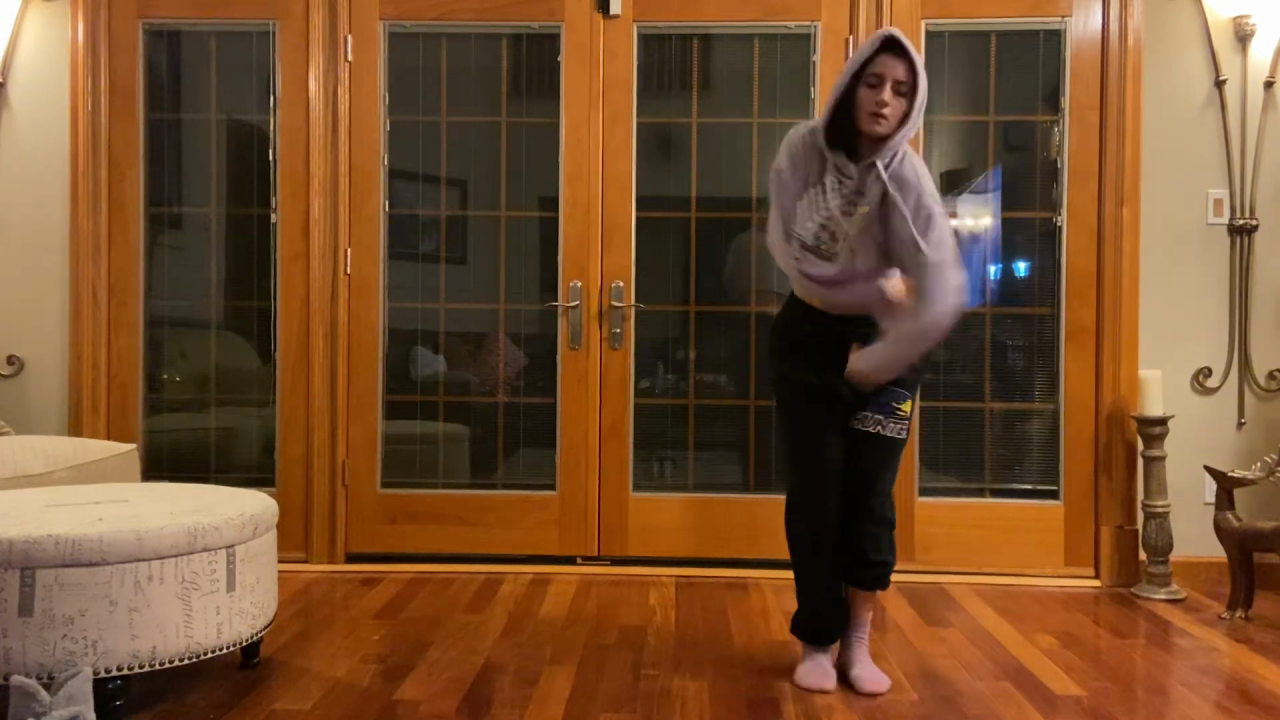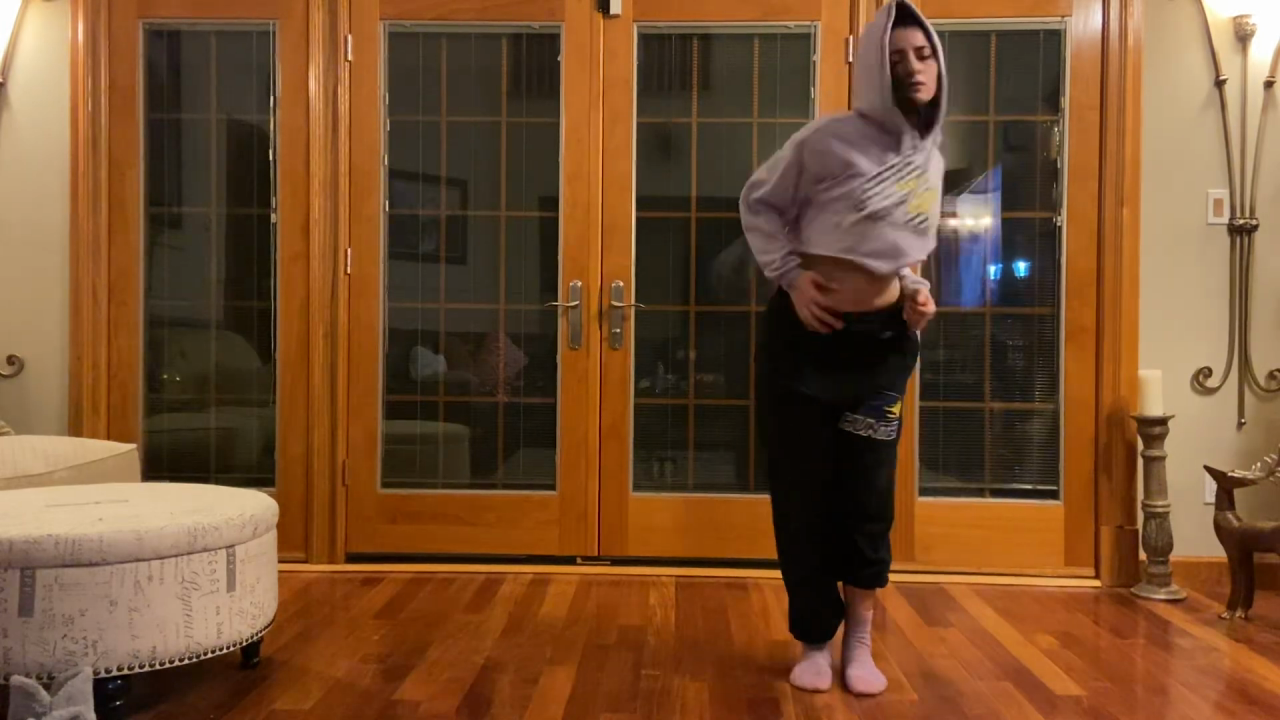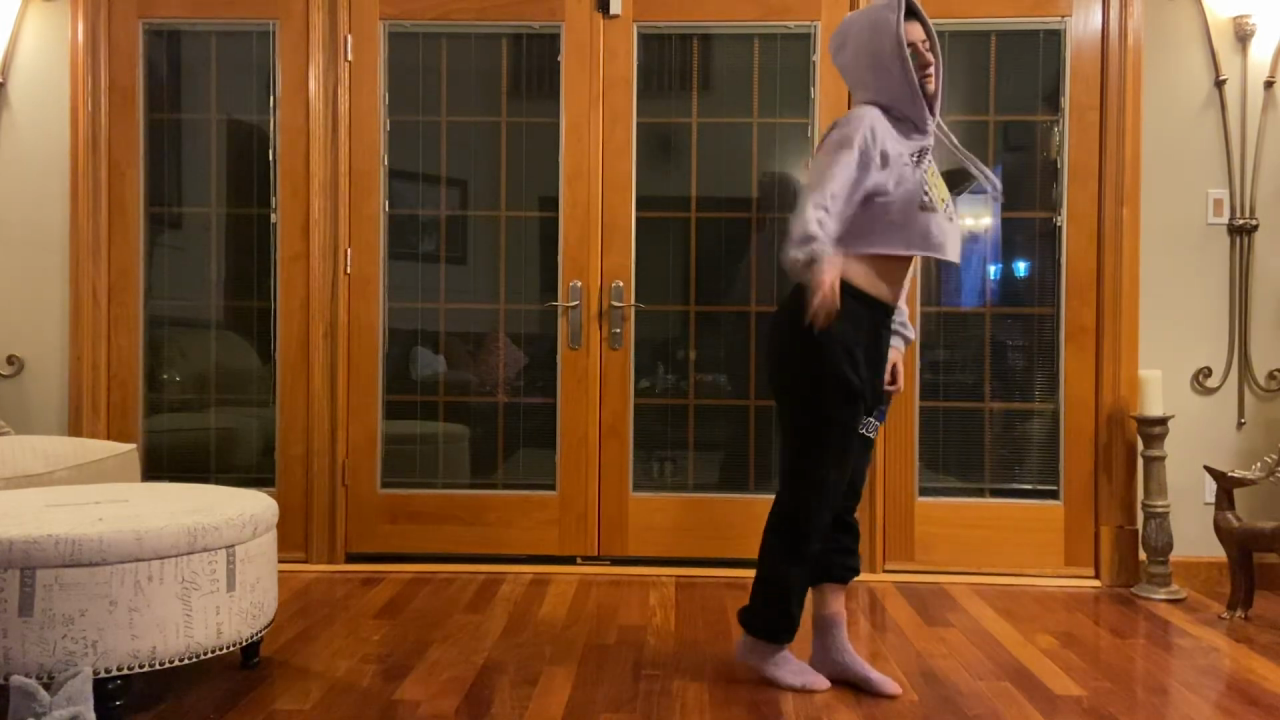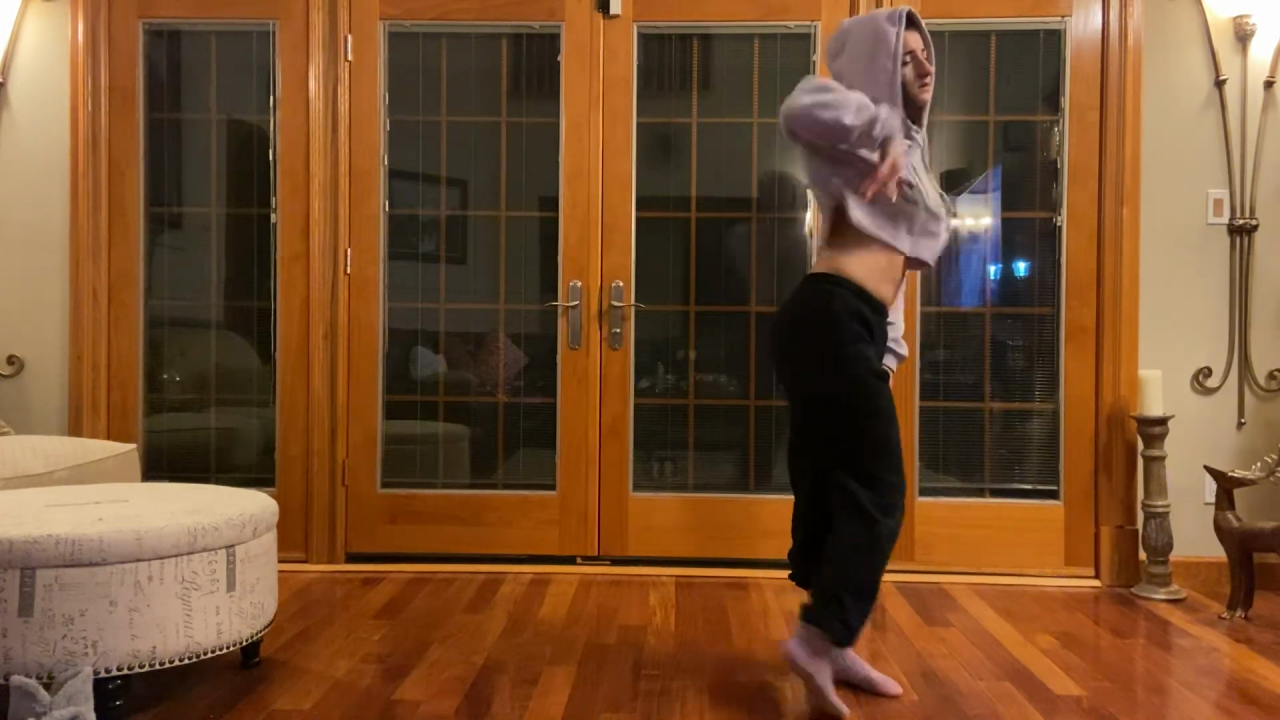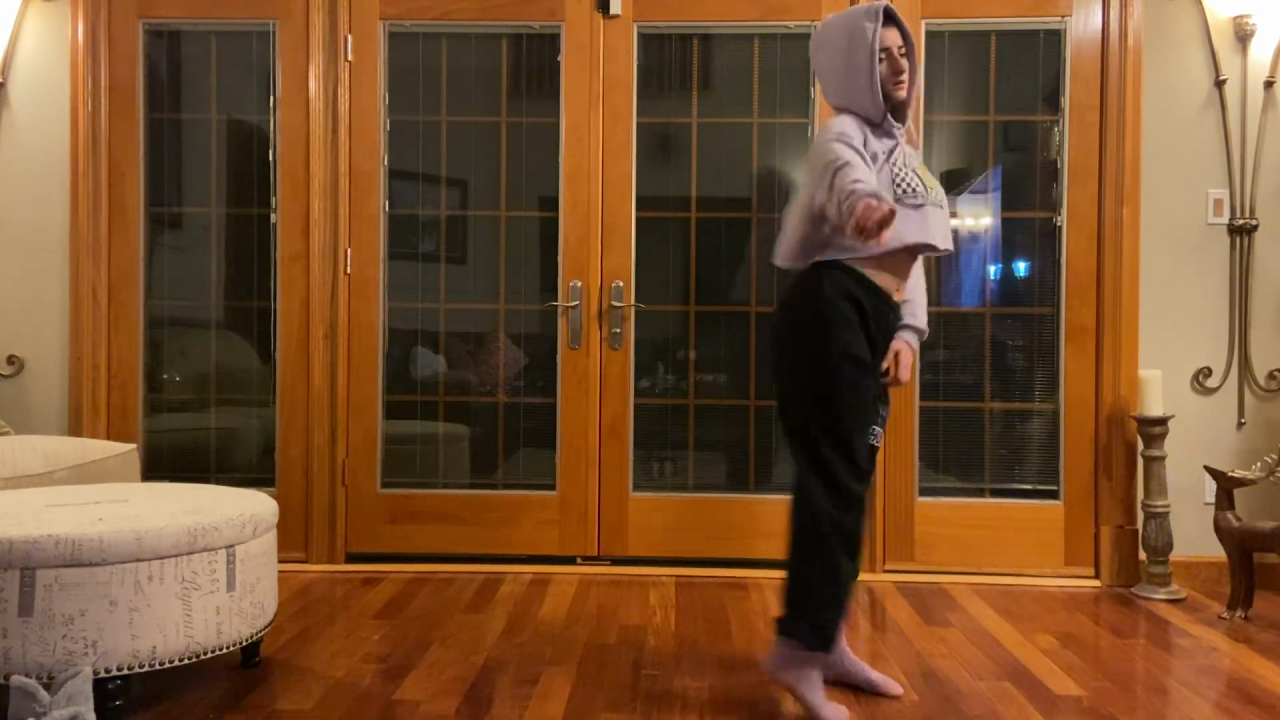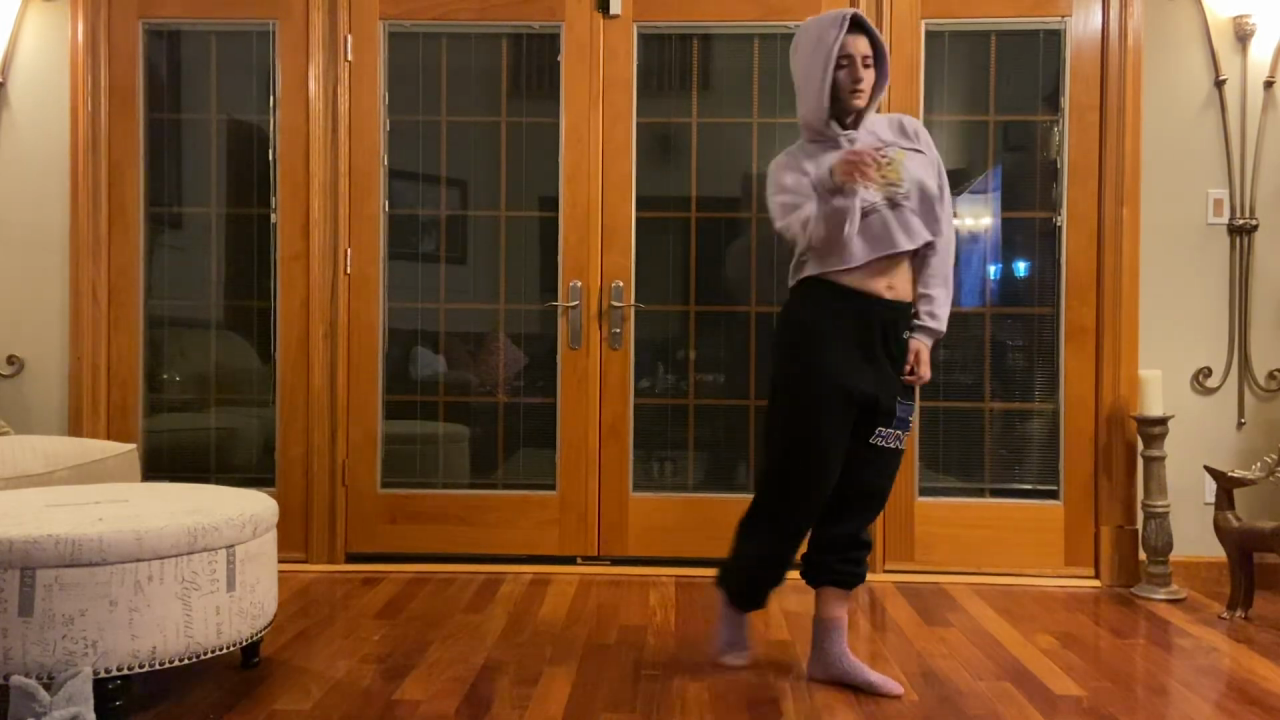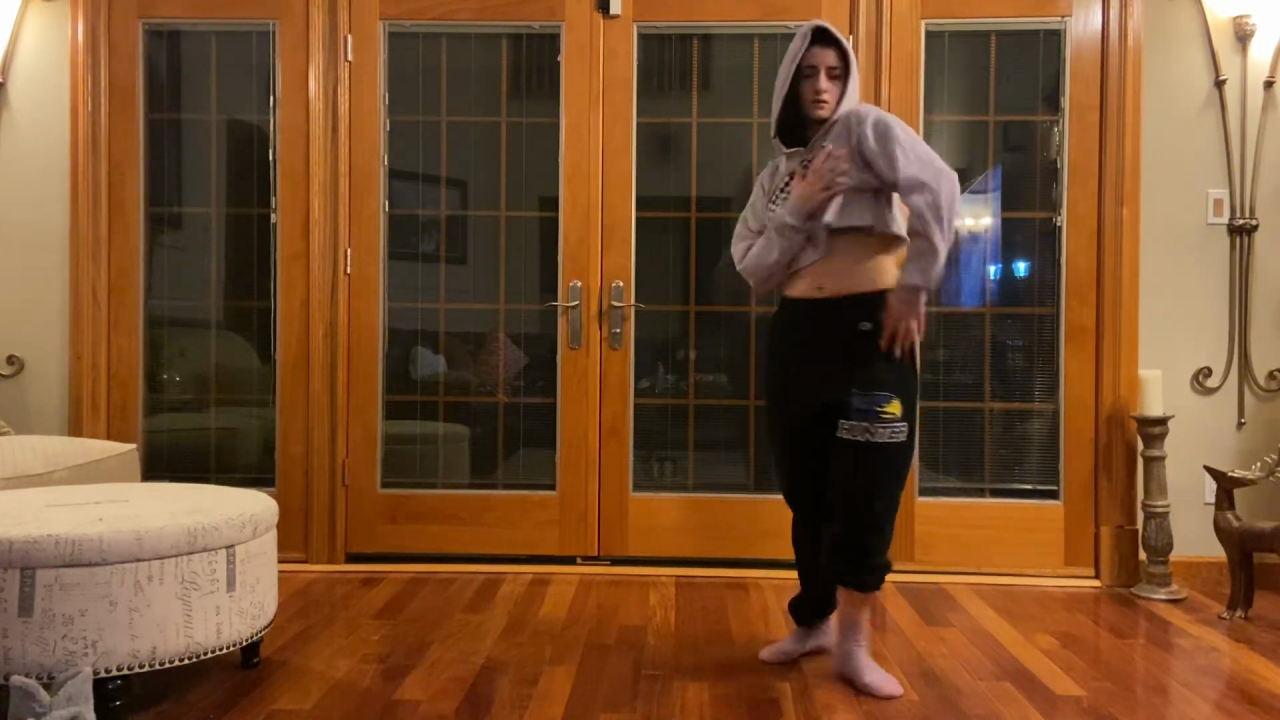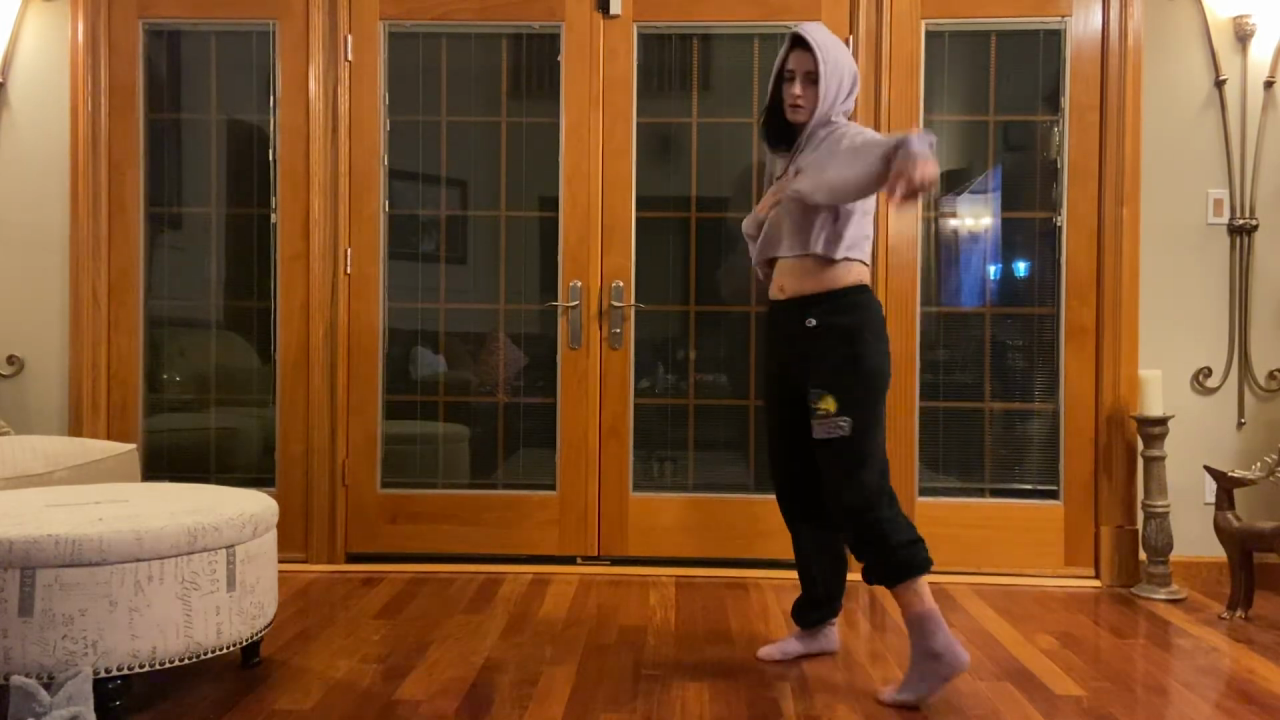
dt=0.3s
person 1, frame 1
left shoulder: (906, 178)
right shoulder: (803, 149)
left elbow: (942, 294)
right elbow: (796, 254)
left wrist: (878, 362)
right wrist: (876, 285)
left hip: (885, 345)
right hip: (806, 338)
left knee: (869, 494)
right knee: (814, 491)
left ankle: (858, 643)
right ankle: (817, 641)
person 1, frame 2
left shoulder: (929, 159)
right shoulder: (831, 139)
right elbow: (758, 204)
left wrist: (914, 287)
right wrist: (792, 278)
left hip: (881, 342)
right hip: (803, 336)
left knee: (866, 495)
right knee: (800, 493)
left ankle: (858, 643)
right ankle: (814, 639)
person 1, frame 3
left shoulder: (911, 137)
right shoulder: (862, 129)
right elbow: (819, 205)
left wrist: (896, 337)
right wrist: (817, 265)
left hip: (865, 329)
right hip: (828, 323)
left knee: (837, 491)
right knee: (812, 486)
left ankle: (833, 646)
right ankle: (762, 634)
person 1, frame 4
left shoulder: (906, 151)
right shoulder: (873, 136)
right elbow: (802, 108)
left wrist: (889, 354)
right wrist: (885, 136)
left hip: (852, 328)
right hip: (831, 321)
left knee: (832, 489)
right knee: (876, 488)
left ankle: (832, 646)
right ankle: (820, 636)
person 1, frame 5
left shoulder: (896, 145)
right shoulder: (842, 134)
left elbow: (911, 254)
right elbow: (845, 174)
left wrist: (906, 330)
right wrist: (858, 203)
left hip: (868, 325)
right hip: (831, 312)
left knee: (843, 485)
right knee: (832, 478)
left ankle: (825, 646)
right ankle: (798, 655)
person 1, frame 6
left shoulder: (909, 135)
right shoulder: (797, 163)
left elbow: (937, 240)
right elbow: (816, 238)
left wrist: (926, 329)
right wrist: (846, 185)
left hip: (892, 331)
right hip: (823, 324)
left knee: (859, 494)
right knee: (797, 480)
left ankle: (830, 648)
right ankle: (736, 604)
person 1, frame 7
left shoulder: (866, 129)
right shoulder: (776, 172)
left elbow: (937, 185)
right elbow: (753, 269)
left wrist: (913, 290)
right wrist: (798, 208)
left hip: (869, 327)
right hip: (797, 332)
left knee: (865, 491)
right knee: (808, 490)
left ankle: (851, 643)
right ankle: (814, 621)
person 1, frame 8
left shoulder: (841, 141)
right shoulder: (785, 158)
left elbow: (883, 155)
left wrist: (912, 154)
right wrist: (758, 218)
left hip: (840, 322)
right hip: (787, 327)
left knee: (853, 481)
right knee: (798, 486)
left ankle: (934, 642)
right ankle: (818, 623)
